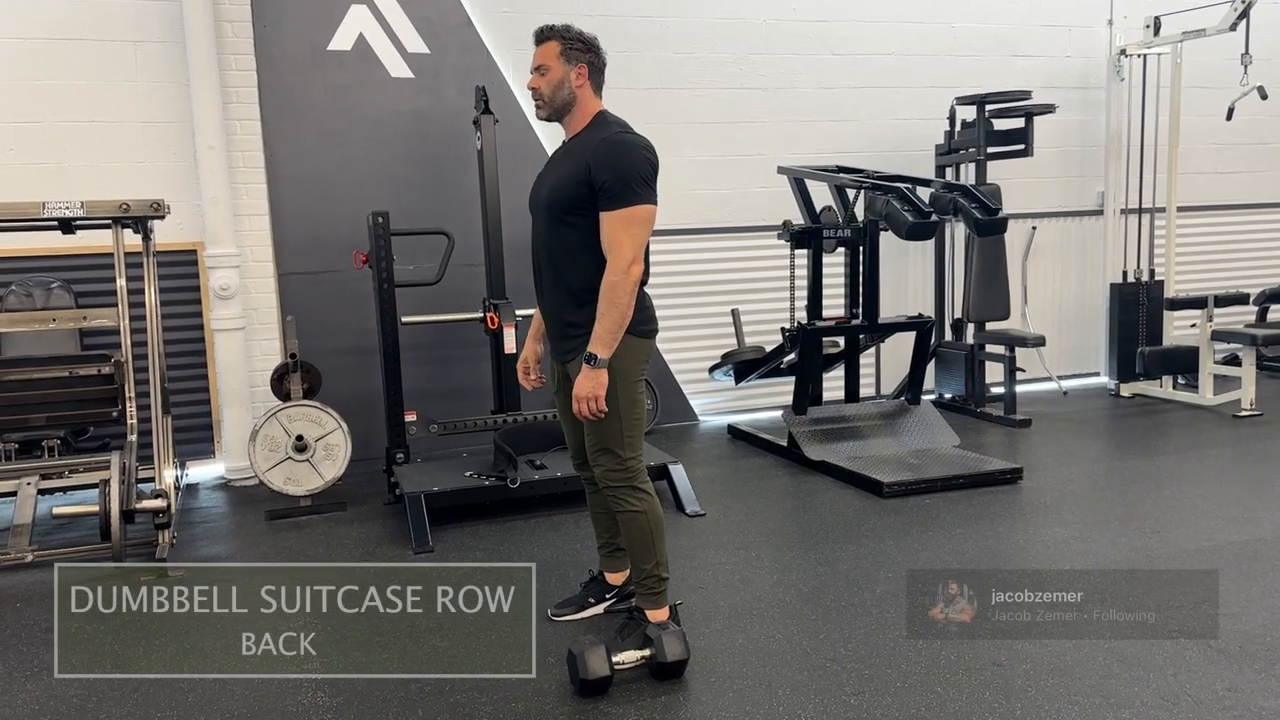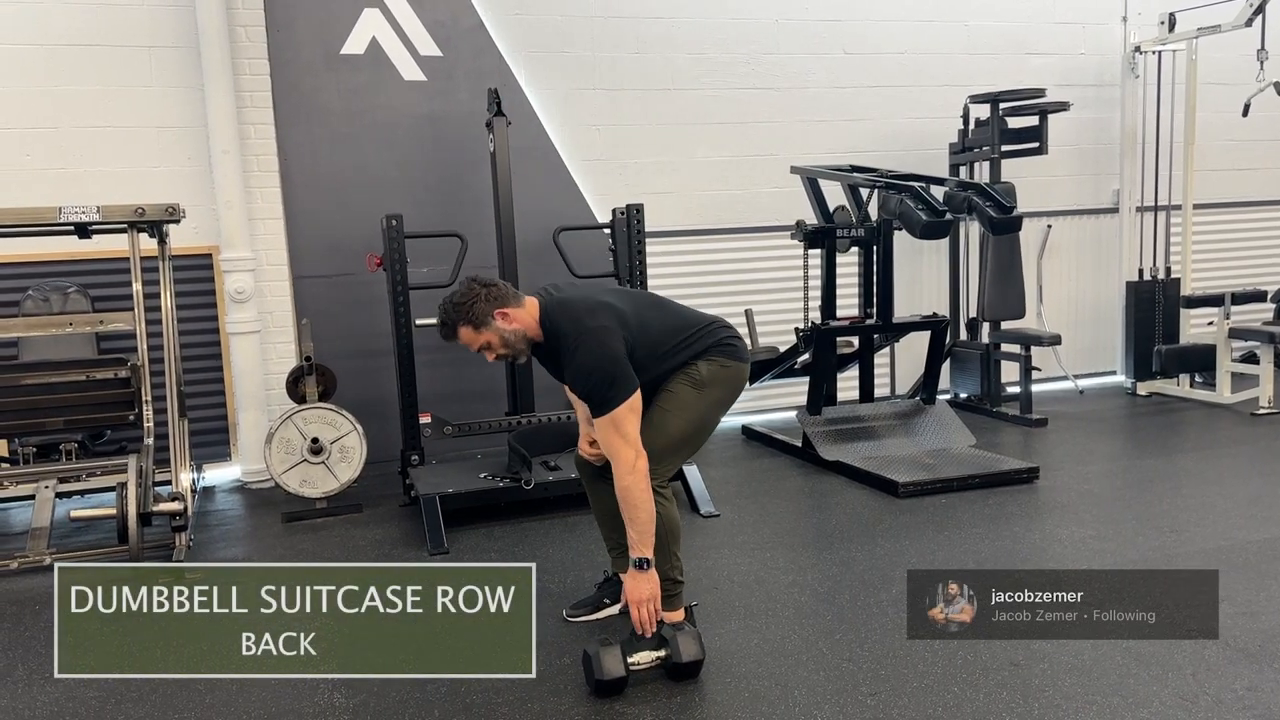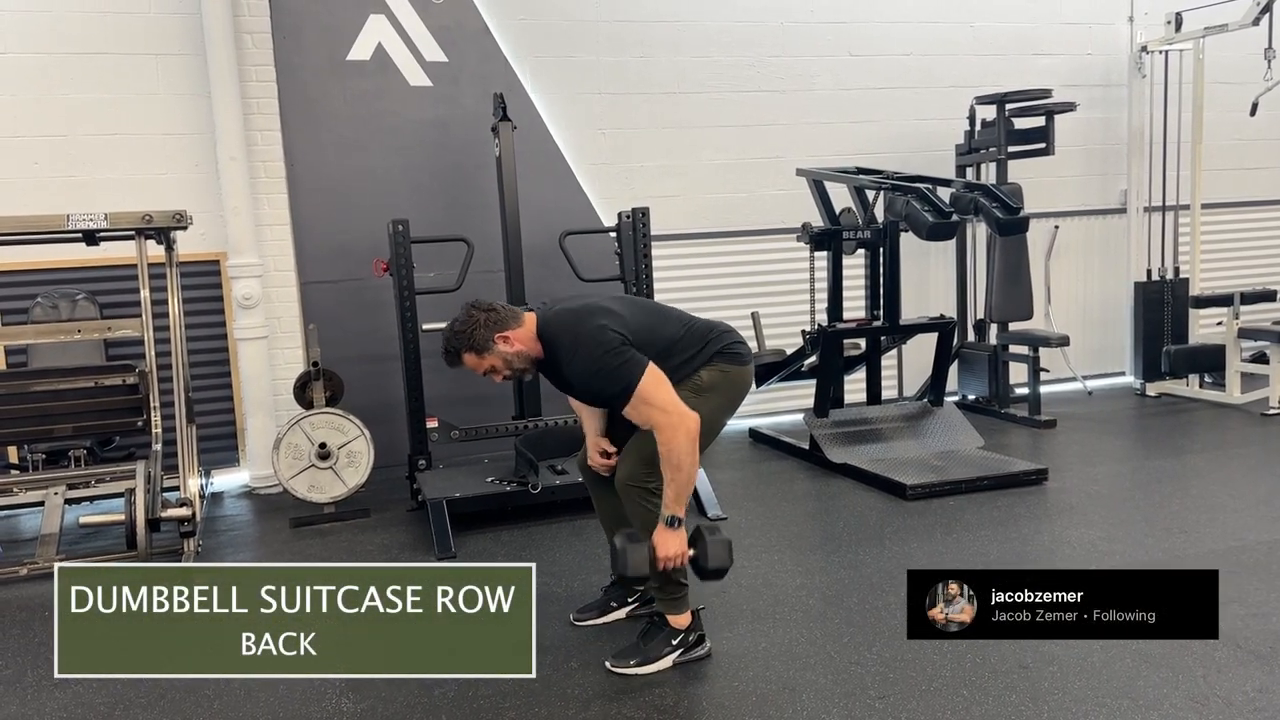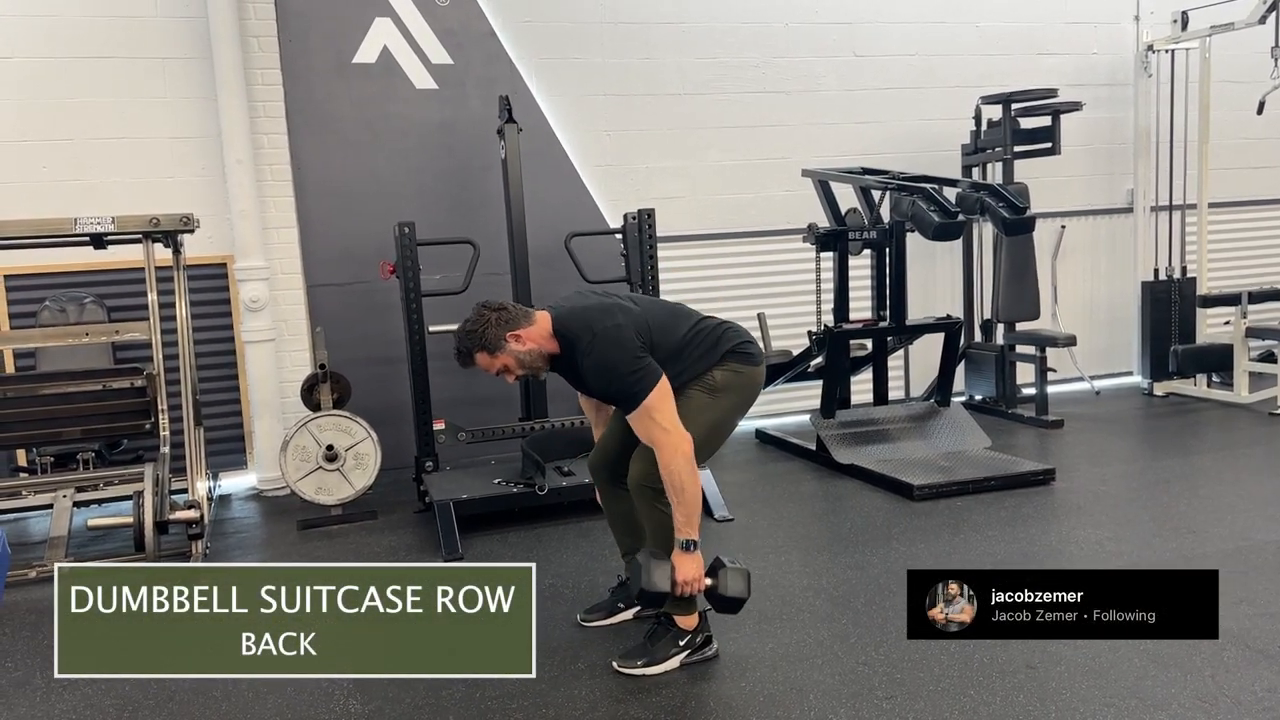
dt=1s
person 1, frame 1
left shoulder: (619, 150)
right shoulder: (567, 155)
left elbow: (624, 267)
left wrist: (596, 362)
right wrist: (537, 337)
left hip: (609, 344)
right hip: (571, 343)
left knee: (620, 475)
right knee: (589, 470)
left ankle: (656, 609)
right ankle: (615, 577)
person 1, frame 2
left shoulder: (588, 341)
right shoulder: (542, 314)
left elbow: (630, 462)
left wrist: (643, 567)
right wrist: (586, 423)
left hip: (714, 362)
left knee: (646, 476)
right knee: (591, 463)
left ankle: (672, 616)
right ankle: (624, 578)
person 1, frame 3
left shoulder: (586, 346)
right shoulder: (541, 330)
left elbow: (680, 425)
right elbow: (580, 384)
left wrist: (672, 522)
right wrist: (594, 435)
left hip: (718, 367)
right hip: (666, 368)
left knee: (638, 475)
right knee: (594, 465)
left ankle: (680, 627)
right ankle: (636, 586)
person 1, frame 4
left shoulder: (602, 346)
right shoulder: (558, 332)
left elbow: (672, 442)
right elbow: (595, 391)
left wrist: (687, 546)
right wrist: (606, 443)
left hip: (730, 367)
left knee: (649, 477)
right knee: (605, 466)
left ankle: (688, 628)
